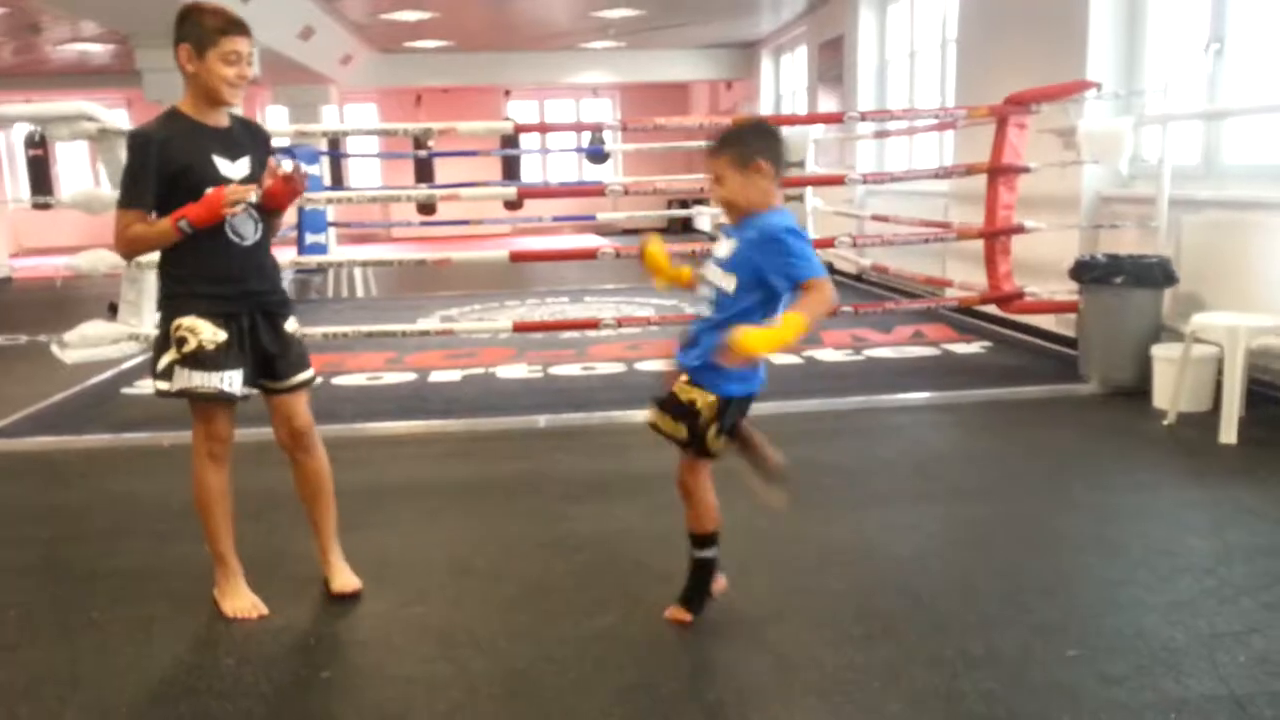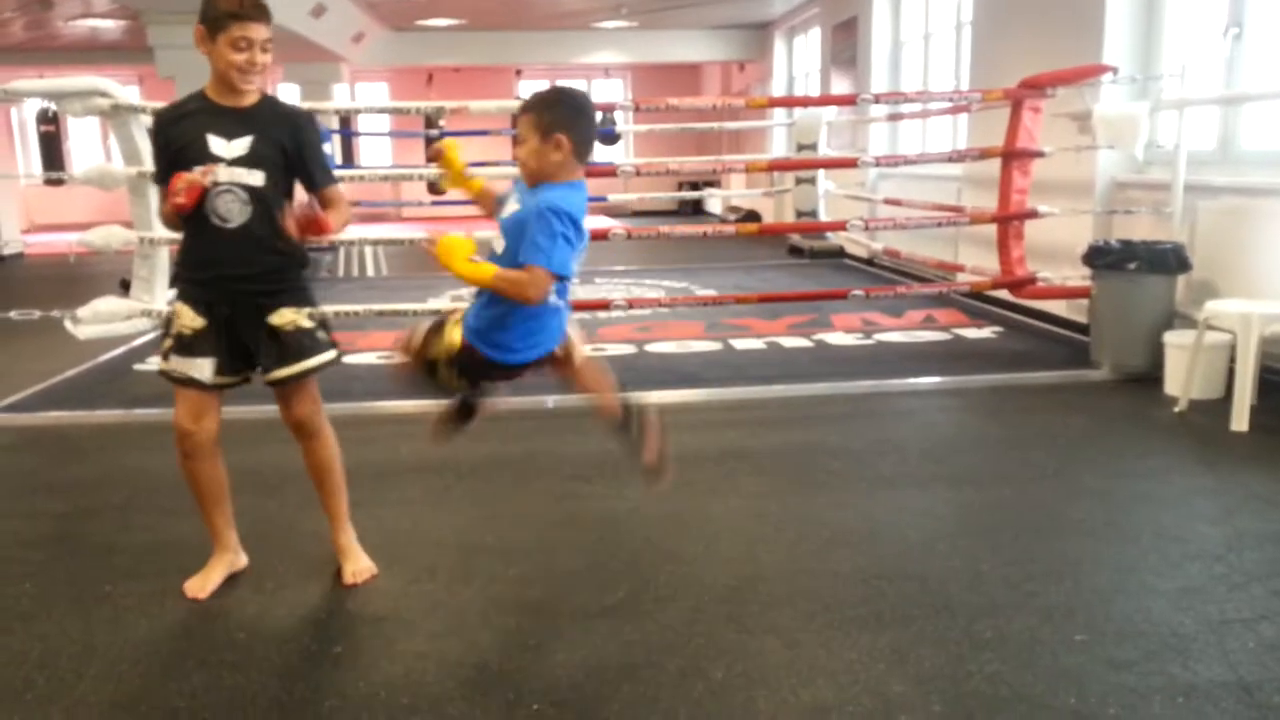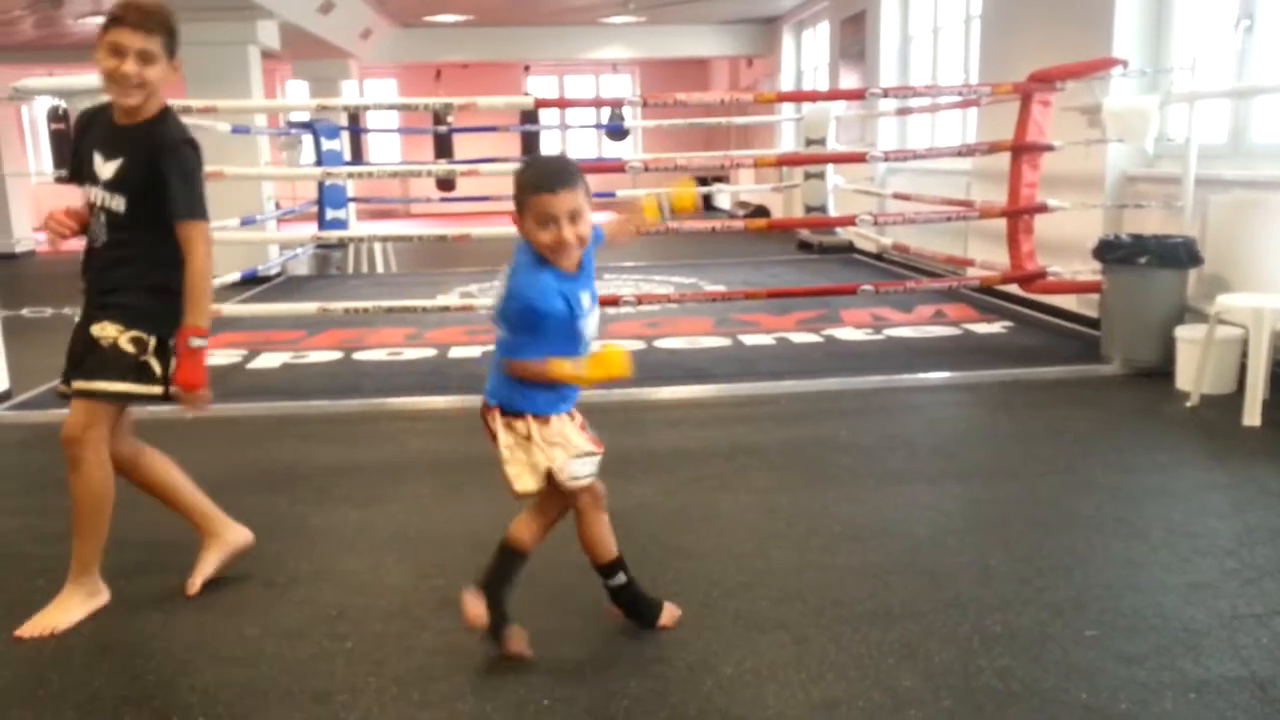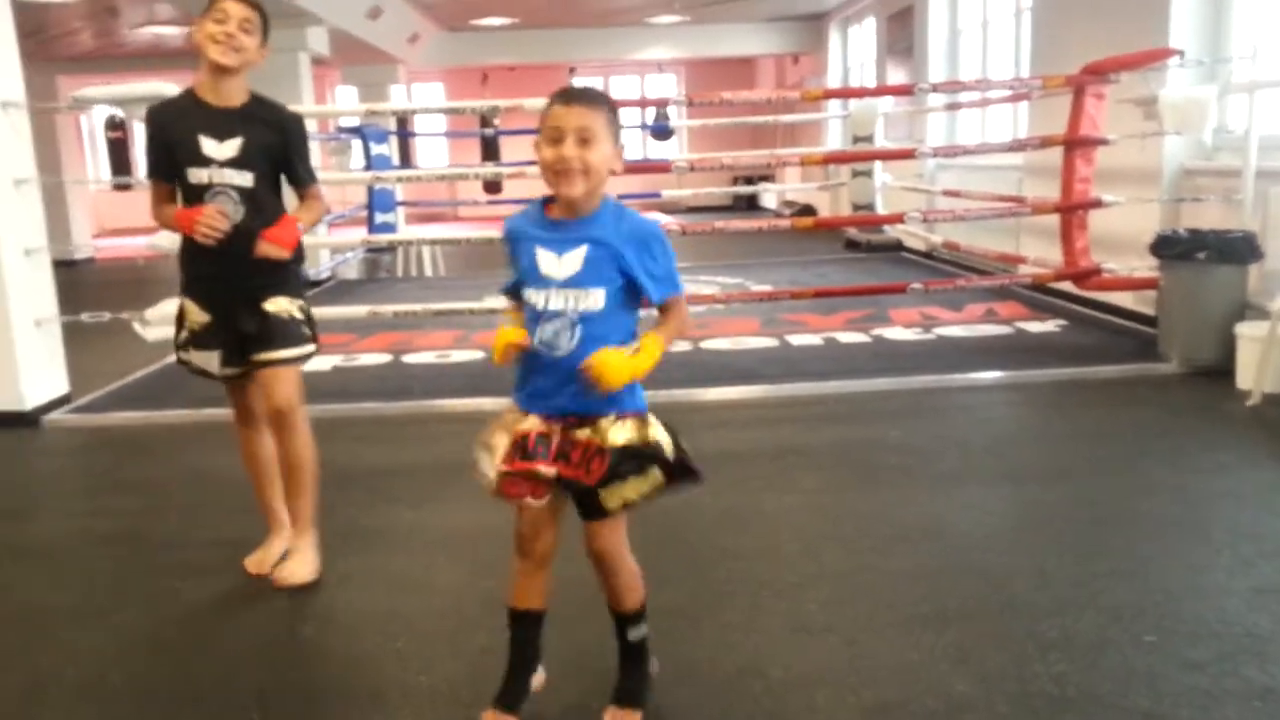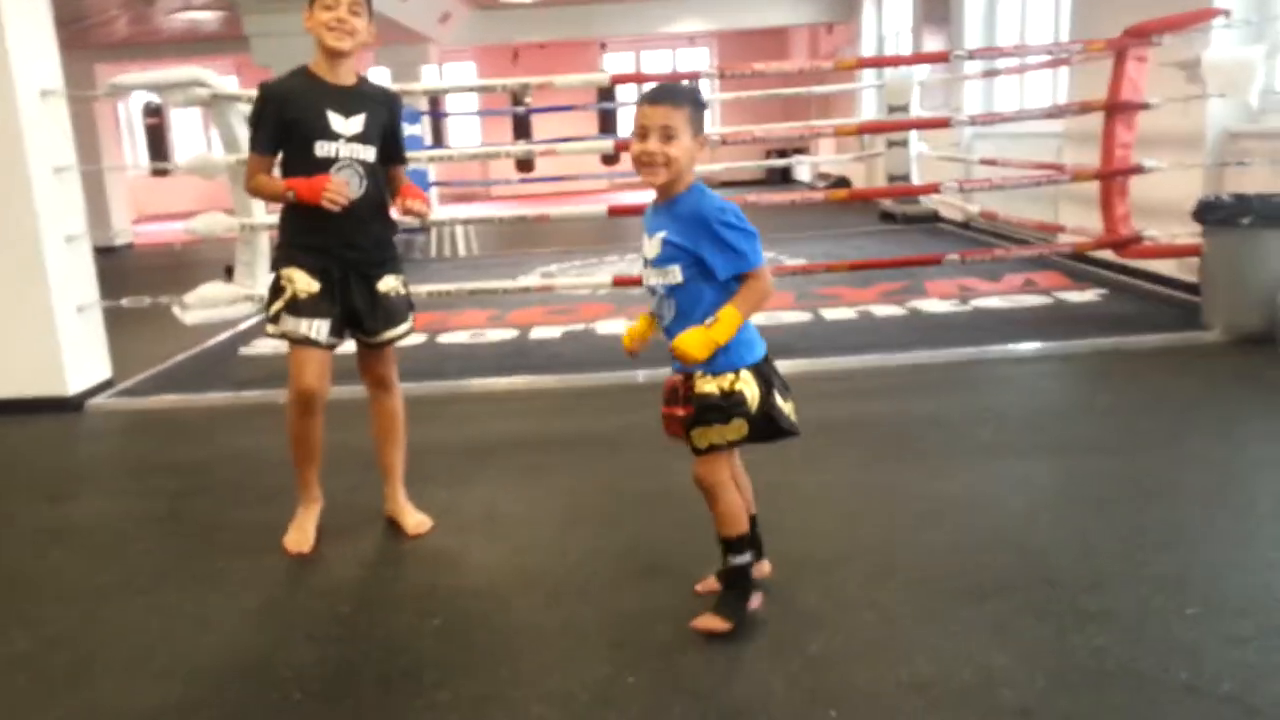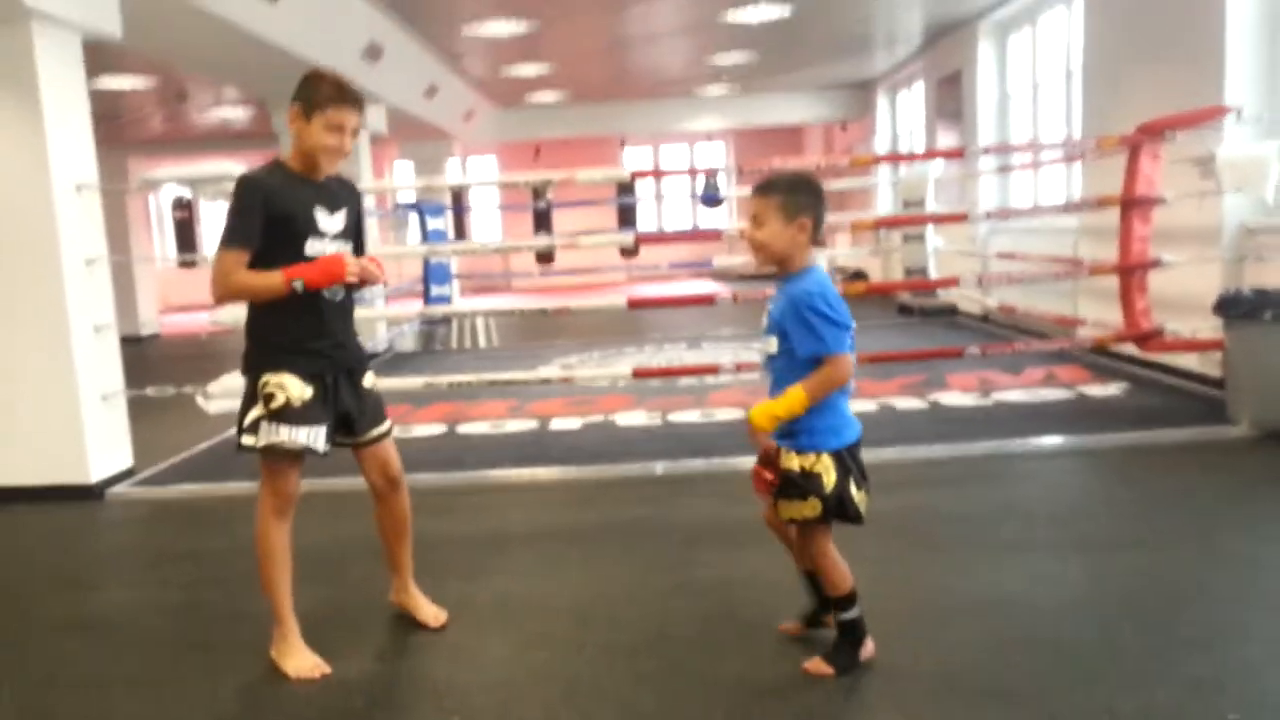
dt=0.7s
person 1, frame 1
left shoulder: (255, 138)
right shoulder: (155, 140)
right elbow: (128, 240)
left wrist: (278, 204)
right wrist: (196, 214)
left hip: (266, 302)
right hip: (200, 310)
left knee: (299, 429)
right knee: (214, 437)
left ankle: (330, 552)
right ankle: (227, 575)
person 1, frame 2
left shoulder: (289, 123)
right shoulder: (173, 122)
left elbow: (335, 204)
right elbow: (173, 218)
left wrist: (316, 224)
right wrist: (179, 201)
left hip: (277, 291)
right hip: (202, 294)
left knee: (306, 416)
right knee: (192, 428)
left ankle: (344, 536)
right ankle: (226, 548)
person 1, frame 3
left shoulder: (170, 146)
right shoulder: (89, 125)
left elbow: (196, 250)
left wrist: (191, 344)
right wrist: (69, 221)
left hip: (145, 309)
right hip: (105, 305)
left knee: (82, 433)
right knee: (108, 441)
left ankle: (84, 583)
right ankle: (219, 529)
person 1, frame 4
left shoulder: (278, 123)
right shoulder: (168, 118)
left elbow: (313, 202)
right elbow: (161, 205)
left wrist: (289, 231)
right wrist: (186, 219)
left hip: (271, 282)
right hip: (209, 288)
left knee: (283, 405)
right knee: (246, 409)
left ankle: (304, 535)
right ankle: (278, 527)
person 1, frame 5
left shoulder: (383, 102)
right shoulder: (282, 94)
right elbow: (255, 180)
left wrist: (410, 195)
right wrist: (302, 189)
left hip: (374, 257)
right hip: (308, 259)
left knee: (383, 376)
right knee: (308, 388)
left ankle: (396, 495)
right ankle: (308, 499)
person 1, frame 6
left shoulder: (345, 193)
right shoulder: (260, 188)
right elbow: (224, 283)
left wrist: (365, 274)
right wrist: (306, 274)
left hip: (344, 357)
right hip: (284, 364)
left knee: (388, 475)
right knee: (280, 493)
left ankle: (405, 587)
right ankle: (285, 635)
person 2, frame 1
left shoulder: (779, 235)
right shoulder: (746, 228)
left elbow: (823, 295)
left wrist: (778, 333)
right wrist: (675, 273)
left hip: (718, 379)
right hip: (702, 358)
left knee: (693, 475)
left ankle: (700, 585)
right ankle: (748, 445)
person 2, frame 2
left shoulder: (546, 211)
right shoulder: (567, 194)
left elbow: (534, 289)
right elbow: (509, 206)
left wrist: (466, 269)
right wrist: (466, 178)
left hip: (494, 344)
right hip: (542, 336)
left knee: (416, 345)
right knee: (574, 363)
right ankle: (632, 420)
person 2, frame 3
left shoulder: (573, 252)
right shoulder: (533, 294)
left elbow: (608, 230)
right elbow: (515, 363)
right wrist: (584, 371)
left hip: (547, 408)
right hip: (532, 411)
left knee: (551, 502)
right knee: (588, 497)
left ankle: (489, 597)
right ankle: (629, 597)
person 2, frame 4
left shoulder: (631, 232)
right shoulder: (522, 229)
left elbow: (675, 309)
left wrist: (634, 359)
right wrist: (507, 338)
left hip: (612, 419)
right hip: (538, 413)
left knee: (606, 542)
right knee: (532, 540)
left ankle: (636, 666)
person 2, frame 5
left shoulder: (710, 213)
right shoulder: (656, 213)
left elbow: (759, 282)
left wrist: (712, 334)
right wrist: (646, 325)
left hip: (727, 366)
right hip: (693, 368)
left knee: (710, 472)
right knee: (724, 461)
left ankle: (739, 589)
right ankle: (749, 557)
person 2, frame 6
left shoulder: (807, 296)
right shoulder: (800, 287)
left elbow: (837, 370)
left wrist: (779, 411)
right wrist: (776, 413)
left hip: (815, 444)
right hip: (804, 439)
left knee: (810, 539)
right knee: (786, 525)
left ankle: (854, 640)
right ankle: (821, 609)
